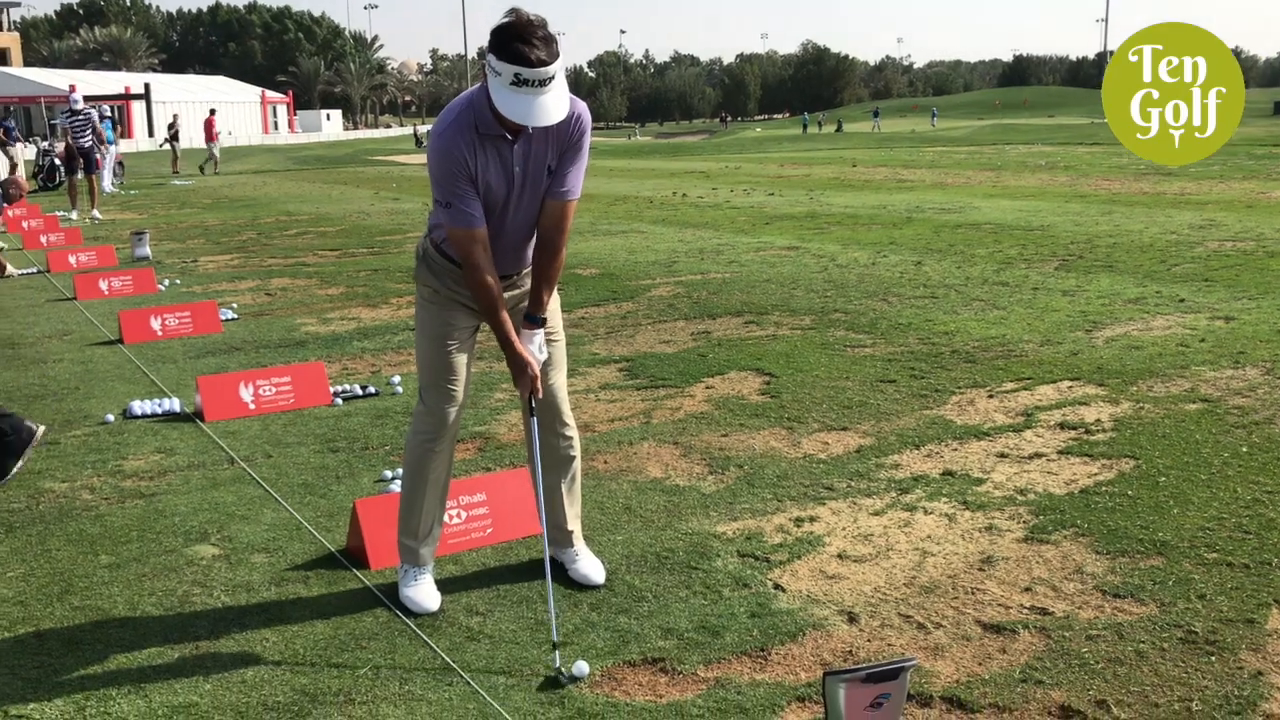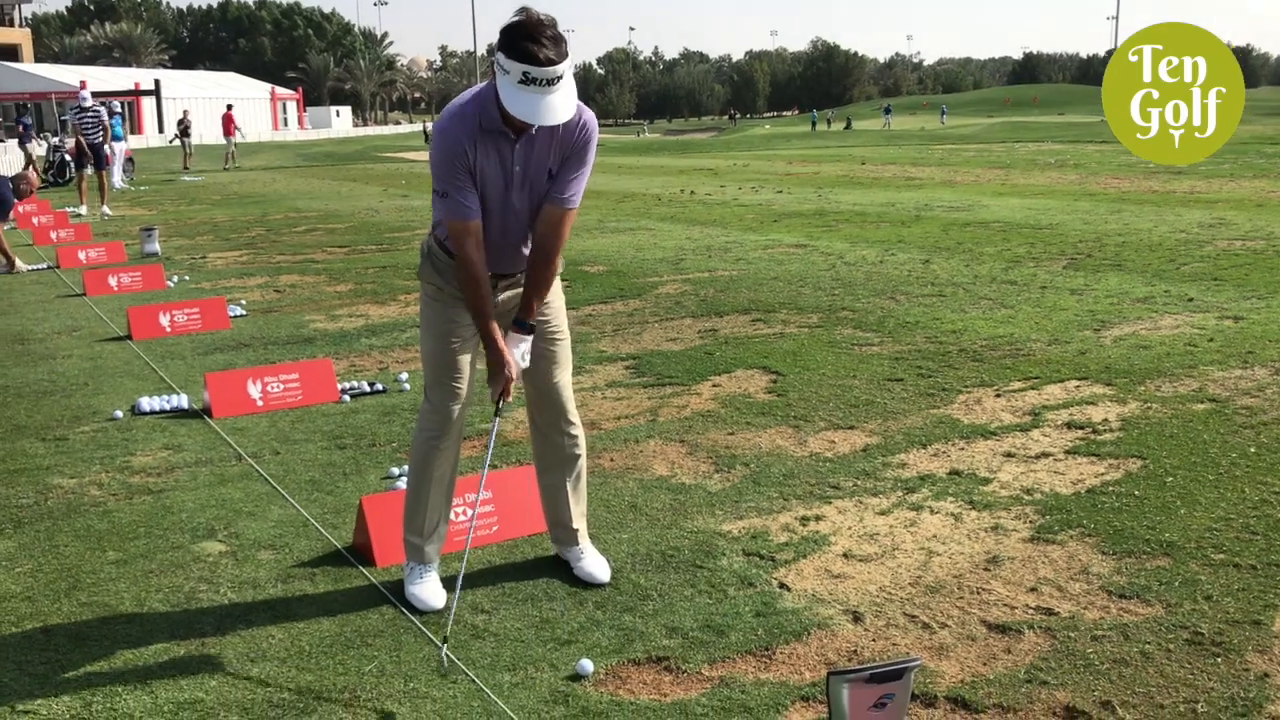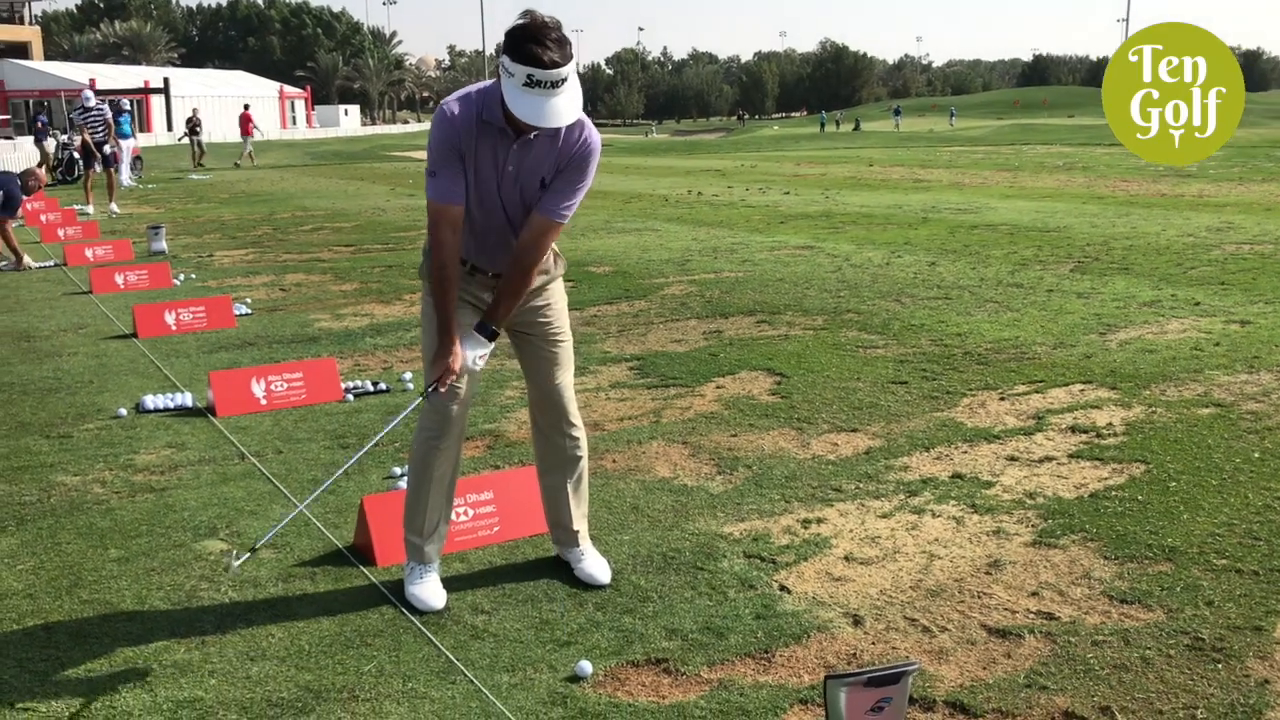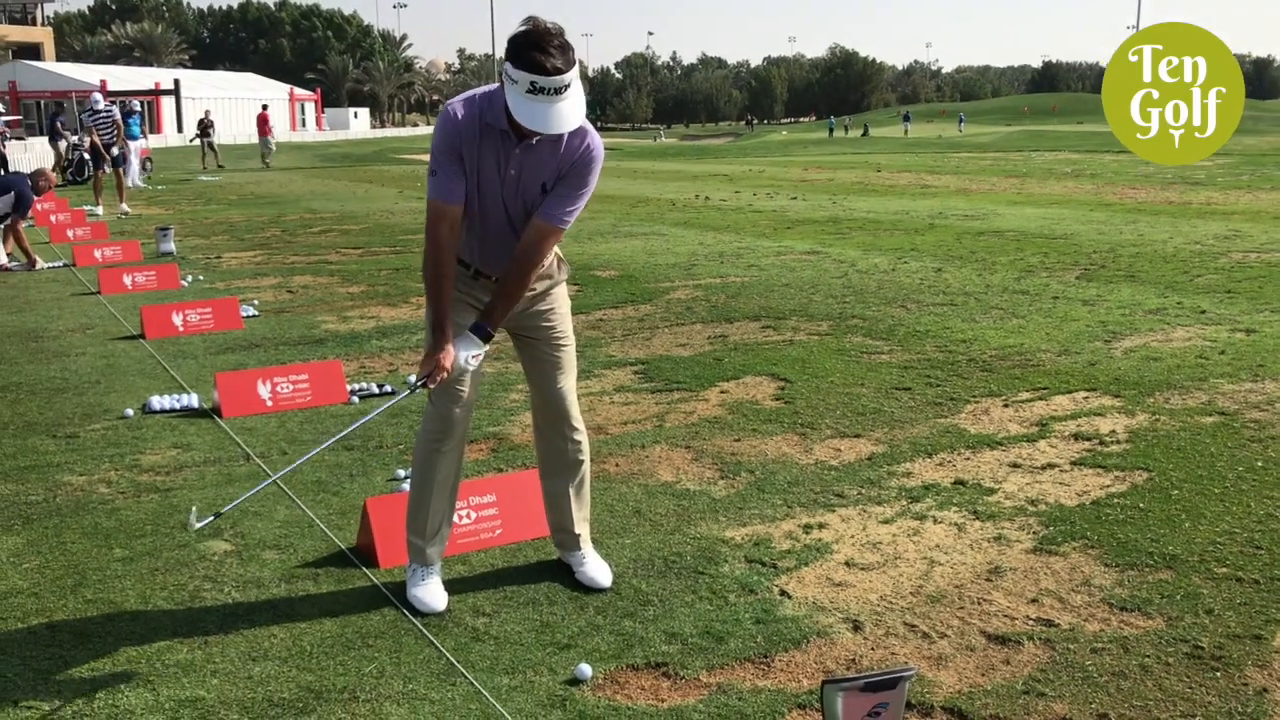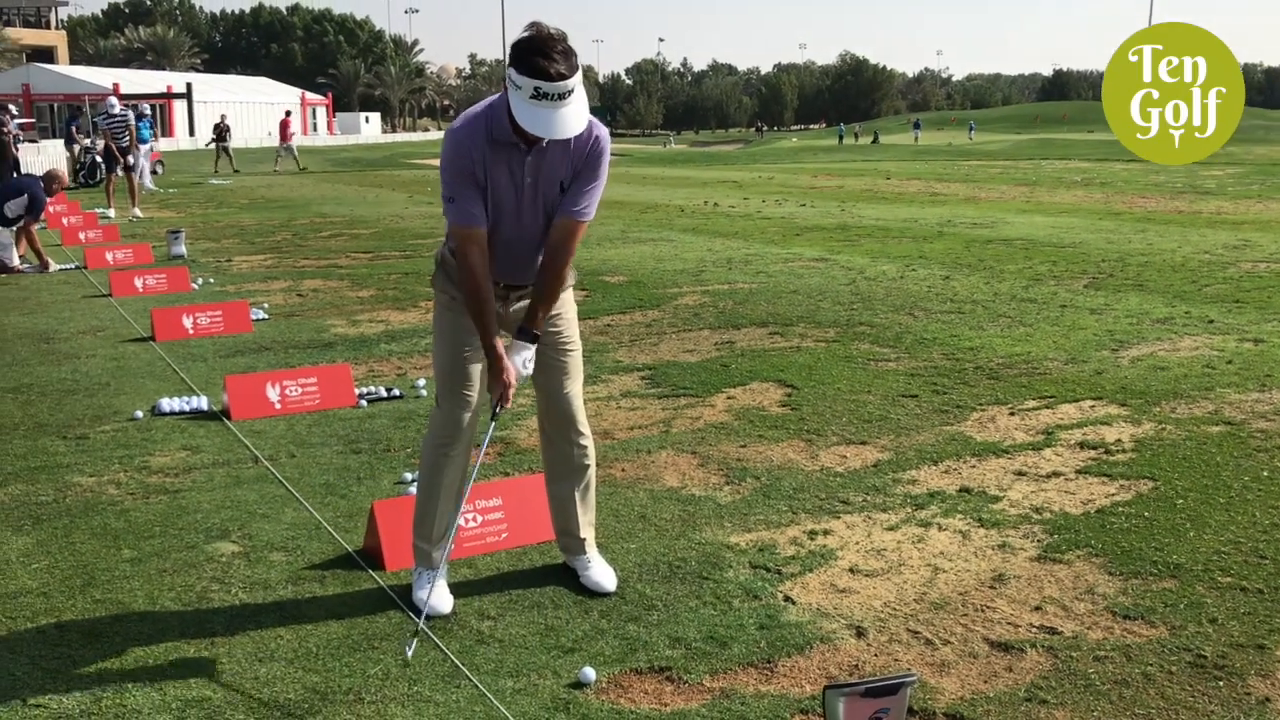
dt=0.2s
person 1, frame 1
left shoulder: (572, 120)
right shoulder: (452, 136)
left elbow: (554, 228)
right elbow: (475, 256)
left wrist: (536, 321)
right wrist: (512, 347)
left hip: (529, 276)
right hip: (452, 279)
left knee: (554, 411)
right knee: (438, 417)
left ankle: (566, 539)
right ankle: (415, 562)
person 1, frame 2
left shoulder: (579, 128)
right shoulder: (455, 128)
left elbow: (550, 237)
right elbow: (468, 248)
left wrist: (525, 329)
right wrist: (493, 345)
left hip: (531, 276)
right hip: (456, 277)
left knee: (558, 409)
right knee: (443, 415)
left ankle: (571, 538)
right ankle: (421, 559)
person 1, frame 3
left shoulder: (580, 141)
right shoulder: (456, 119)
left elbow: (533, 246)
right elbow: (444, 232)
left wrist: (487, 334)
right wrist: (448, 337)
left hip: (532, 278)
right hip: (458, 274)
left knee: (559, 411)
right knee: (443, 416)
left ankle: (573, 539)
right ankle: (422, 559)
person 1, frame 4
left shoulder: (583, 148)
right shoulder: (459, 120)
left elbow: (531, 250)
right elbow: (442, 232)
left wrist: (481, 336)
right wrist: (441, 334)
left hip: (536, 281)
right hip: (462, 278)
left knee: (562, 414)
right knee: (446, 418)
left ankle: (575, 542)
right ankle: (424, 561)
person 1, frame 5
left shoulder: (591, 142)
right shoulder: (466, 138)
left elbow: (561, 249)
right elbow: (471, 254)
left wrist: (527, 339)
right wrist: (492, 352)
left hip: (545, 287)
right hip: (470, 286)
left knee: (568, 419)
right knee: (454, 422)
left ankle: (579, 546)
right ankle: (429, 564)
